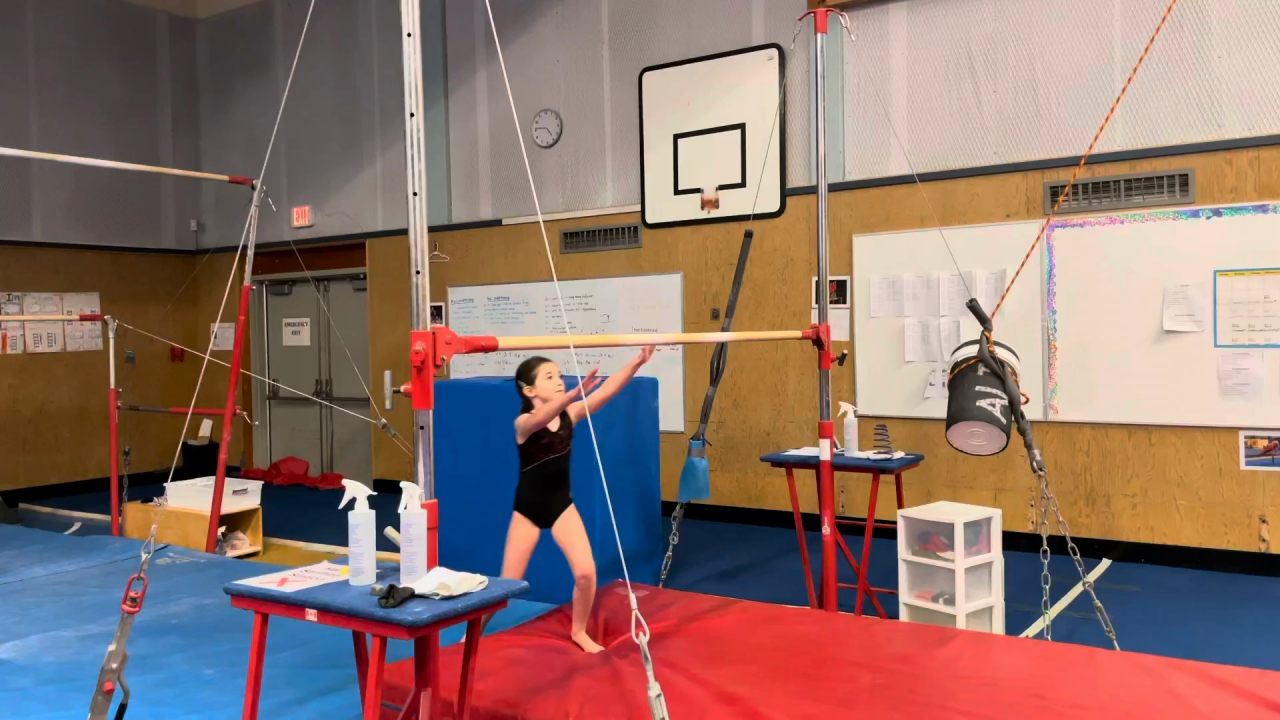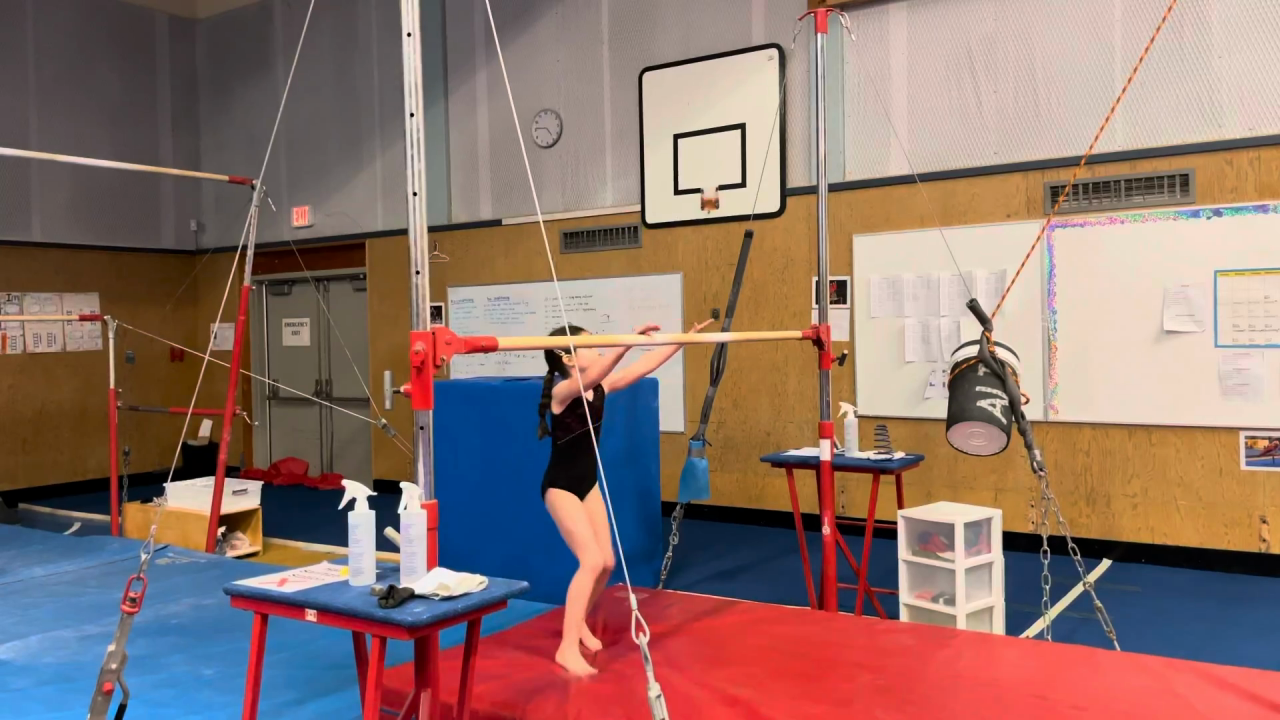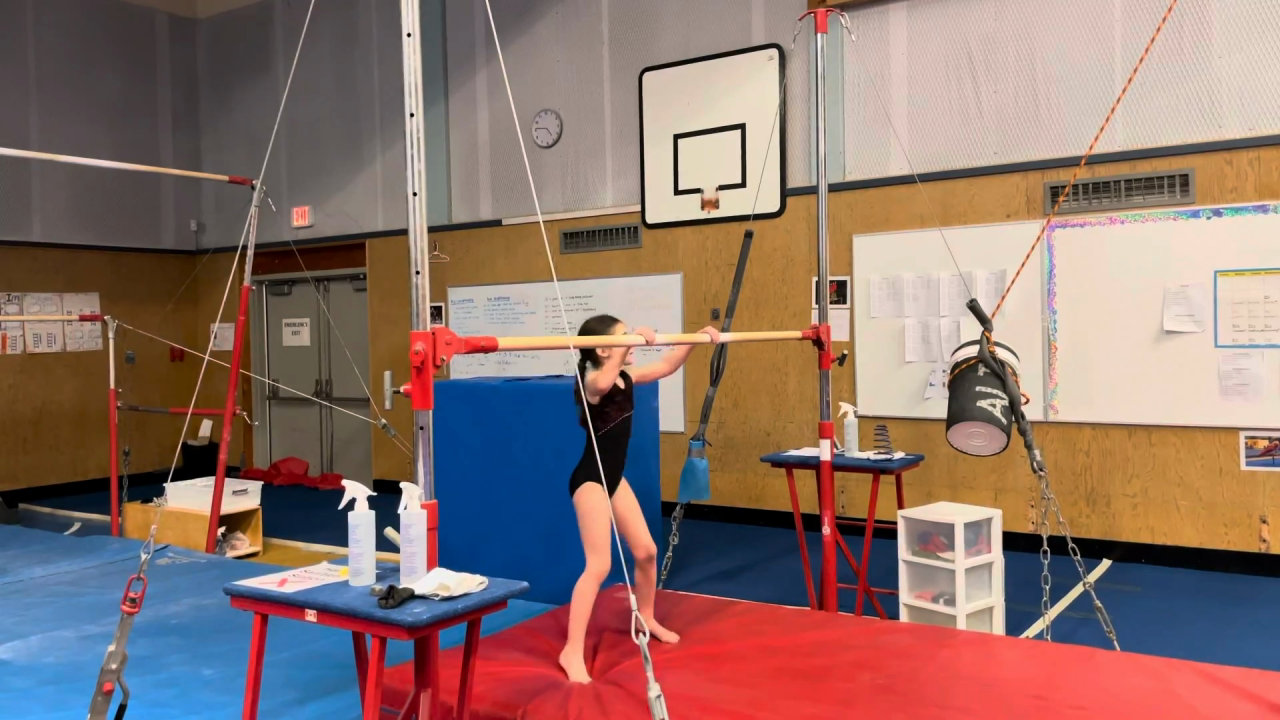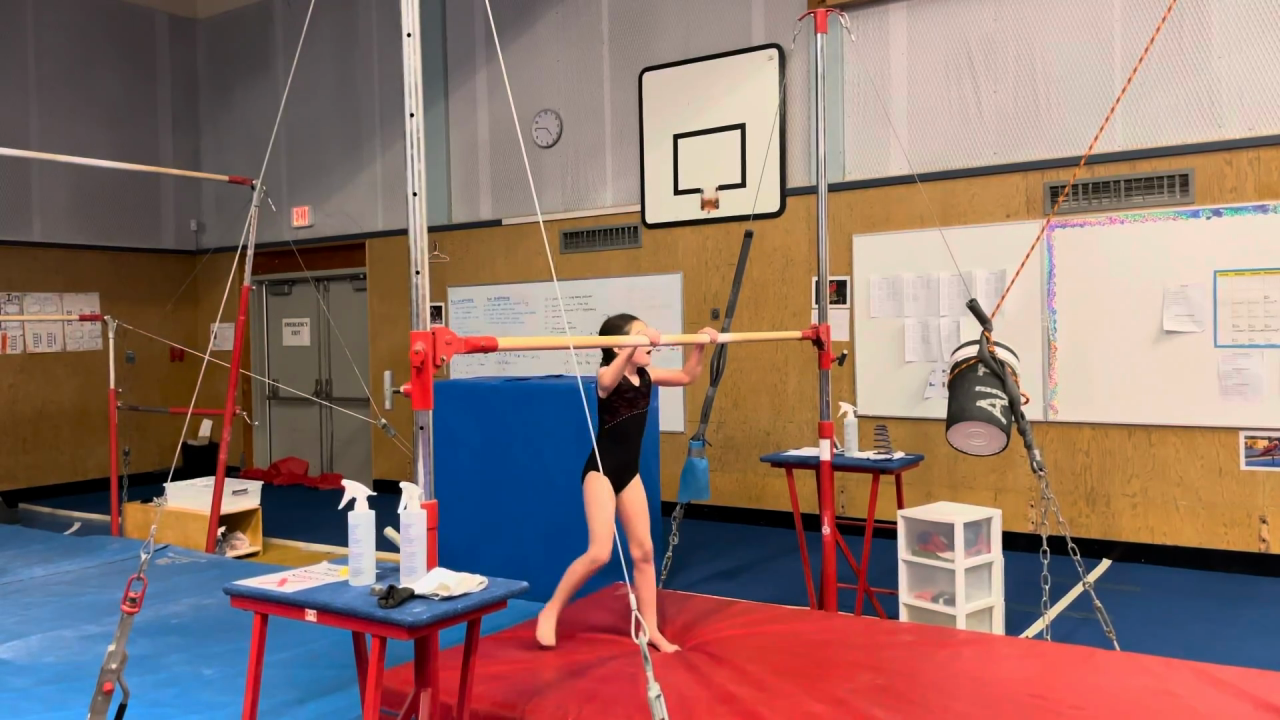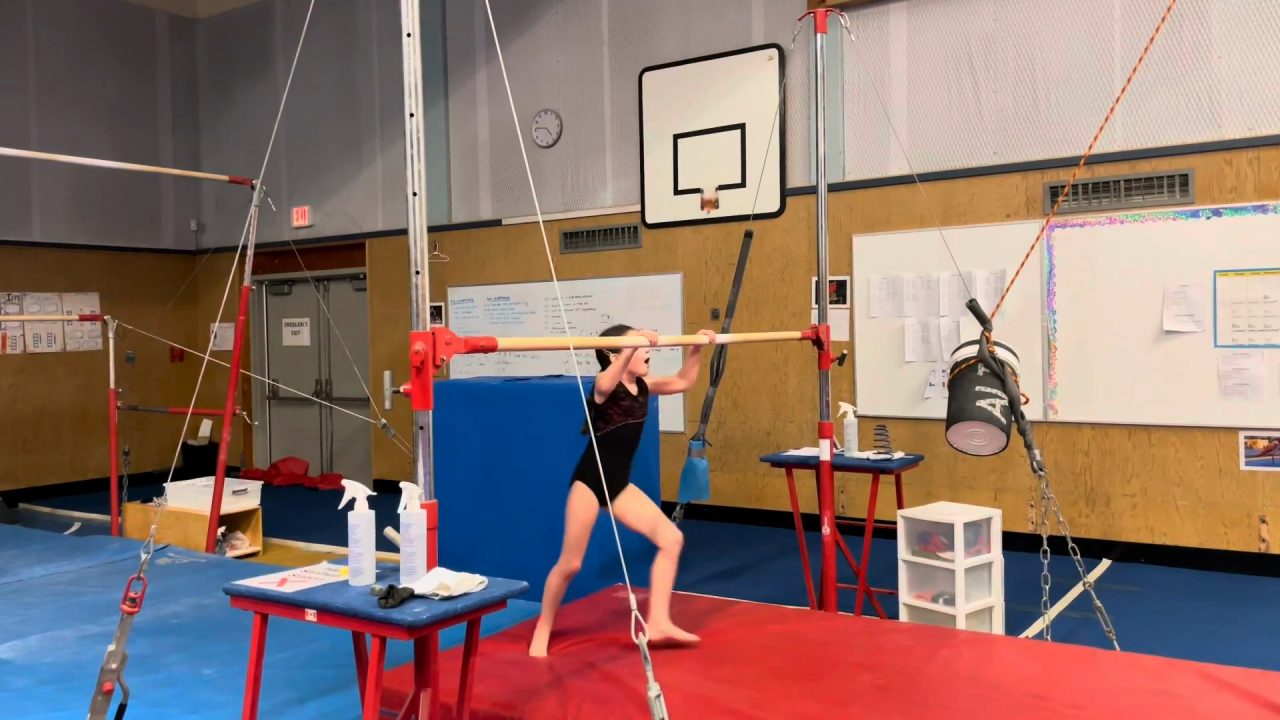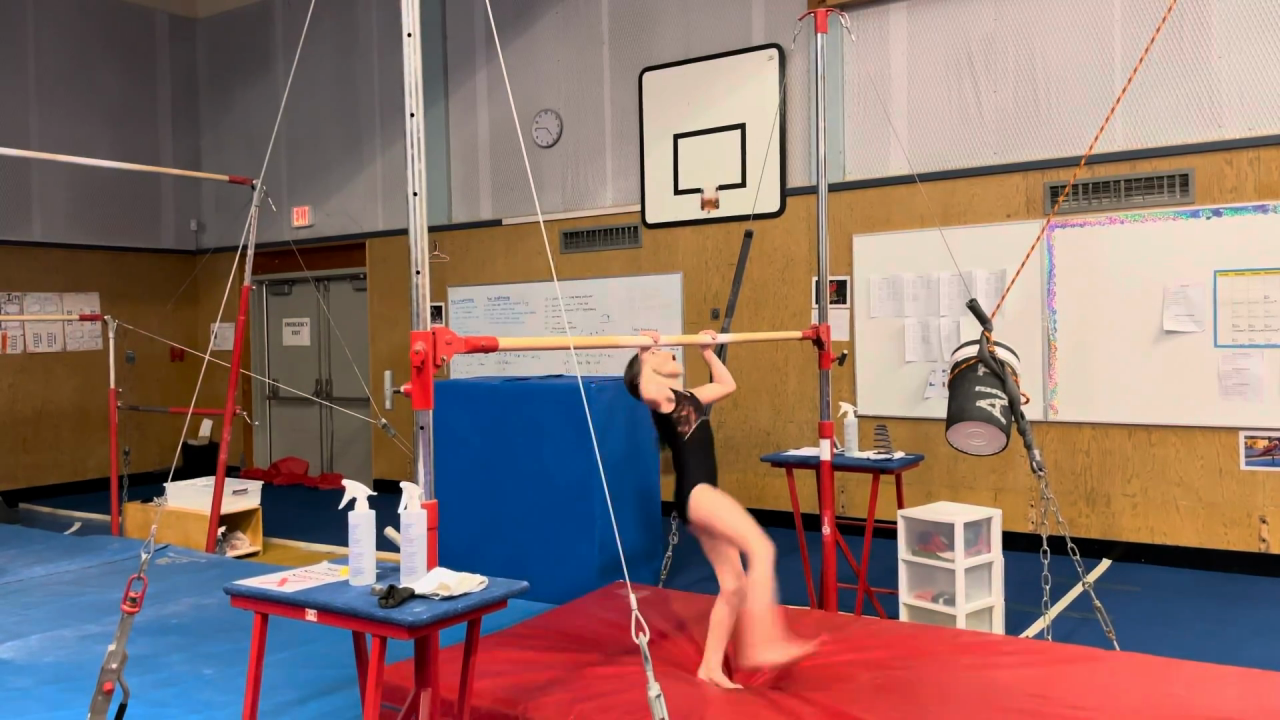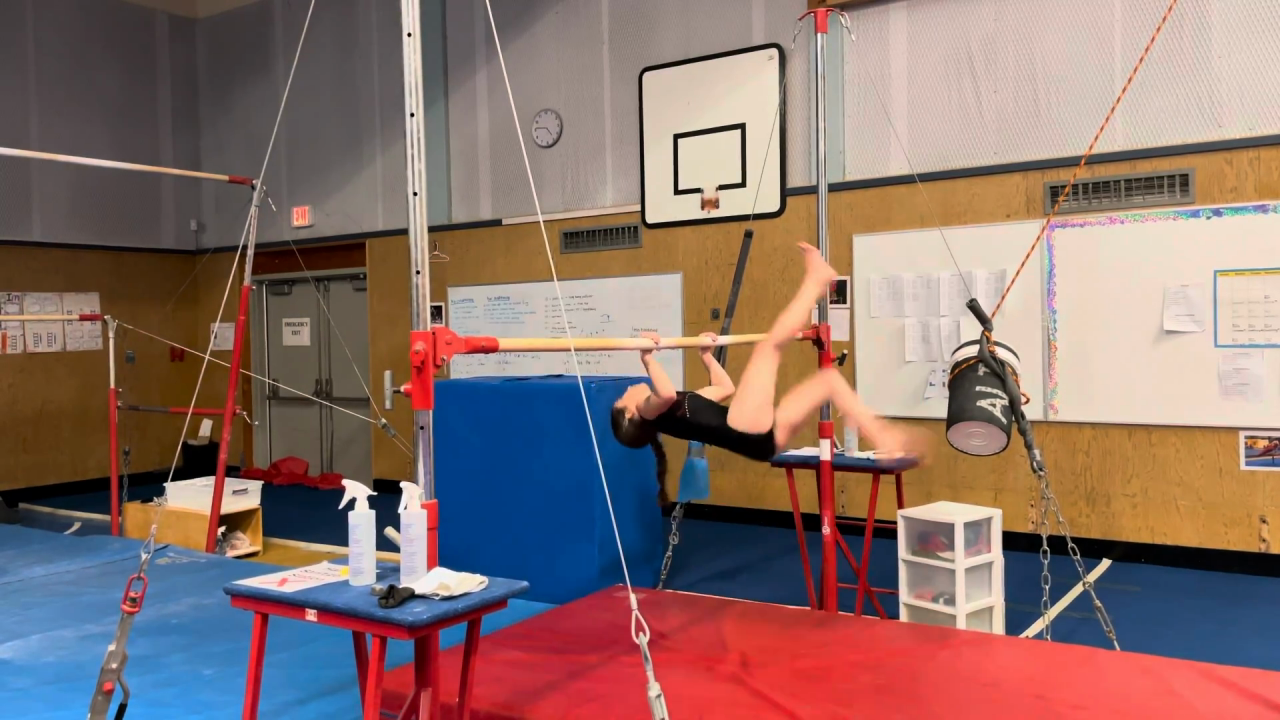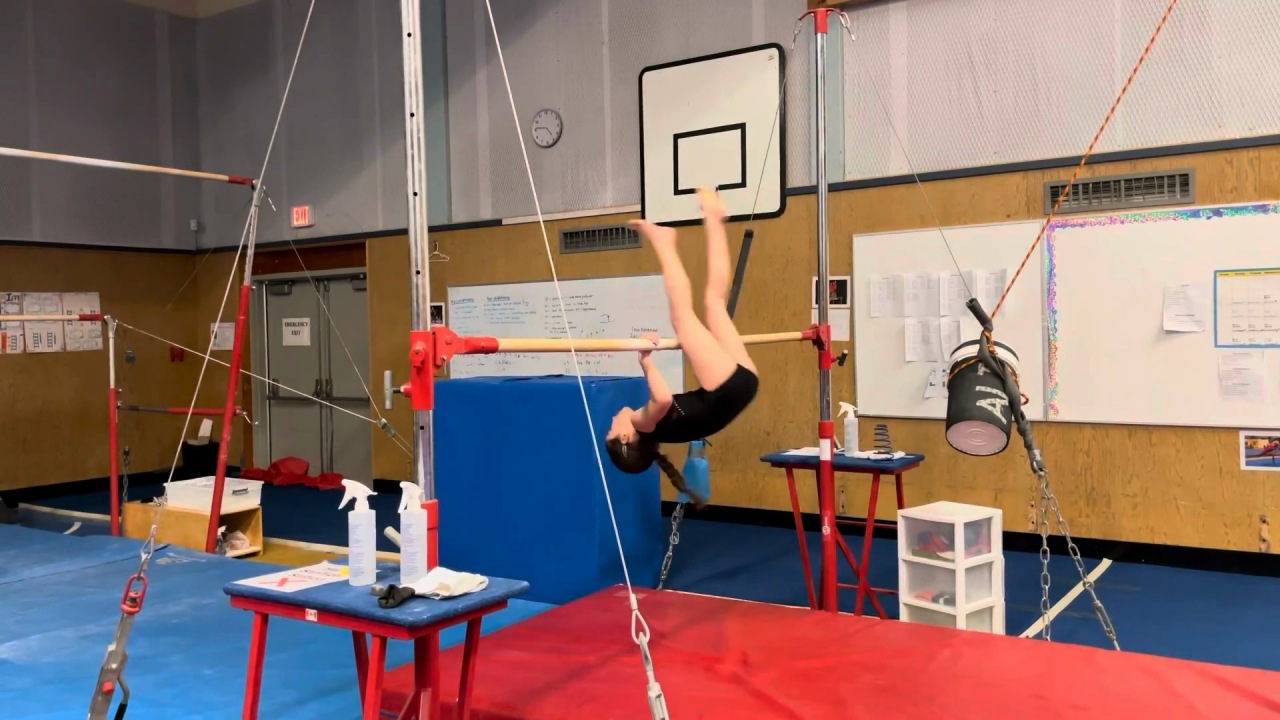
dt=0.3s
person 1, frame 1
left shoulder: (569, 414)
right shoulder: (524, 423)
left elbow: (607, 391)
right elbow: (545, 416)
left wrist: (639, 361)
right wrist: (577, 393)
left hip: (562, 507)
right hip: (527, 511)
left knee: (586, 571)
left ankle: (579, 630)
person 1, frame 2
left shoulder: (602, 388)
right shoulder: (562, 391)
left elbow: (645, 366)
right elbow: (593, 374)
left hip: (588, 484)
right hip: (560, 488)
left knee: (607, 562)
right knee: (591, 562)
left ankle: (581, 625)
right ankle: (567, 647)
person 1, frame 3
left shoulder: (628, 377)
right shoulder: (594, 381)
left elbow: (668, 366)
right elbow: (604, 382)
right wrist: (629, 342)
left hip: (615, 477)
right hip: (589, 480)
left knee: (647, 551)
right knee: (598, 566)
left ankle: (647, 620)
right ankle: (572, 653)
person 1, frame 4
left shoulder: (646, 376)
right shoulder: (608, 376)
left elbow: (688, 376)
right elbow: (609, 379)
left wrist: (700, 345)
right wrist: (637, 345)
left hip: (629, 472)
right hip: (600, 470)
left knee: (644, 551)
right knee: (600, 552)
left ankle: (649, 629)
right ankle: (550, 613)
person 1, frame 5
left shoulder: (644, 386)
right shoulder: (607, 386)
left elbow: (685, 381)
right elbow: (606, 381)
left wrist: (696, 351)
right wrist: (630, 352)
left hip: (620, 483)
right hip: (589, 480)
left knee: (671, 537)
right knee: (571, 562)
left ankle: (658, 623)
right ankle: (542, 629)
person 1, frame 6
left shoulder: (687, 397)
right shoulder: (661, 398)
left elbow: (726, 384)
right elbow: (646, 390)
left wrist: (706, 349)
right wrist: (647, 351)
left hip: (704, 493)
right hip: (696, 492)
left knee: (734, 587)
right knee: (761, 548)
left ankle: (711, 666)
right ankle: (761, 645)
person 1, frame 7
right shoulder: (655, 411)
left elbow: (725, 389)
right elbow: (665, 393)
left wrist: (706, 355)
right wrist: (648, 360)
left hip: (758, 435)
right hip: (746, 431)
left knee: (829, 380)
right knee: (769, 347)
left ankle: (878, 435)
person 1, frame 8
left shoulder: (650, 428)
right shoulder: (646, 424)
right elbow: (662, 397)
right wrist: (646, 362)
left hip: (730, 387)
right hip: (729, 387)
right knee: (681, 312)
